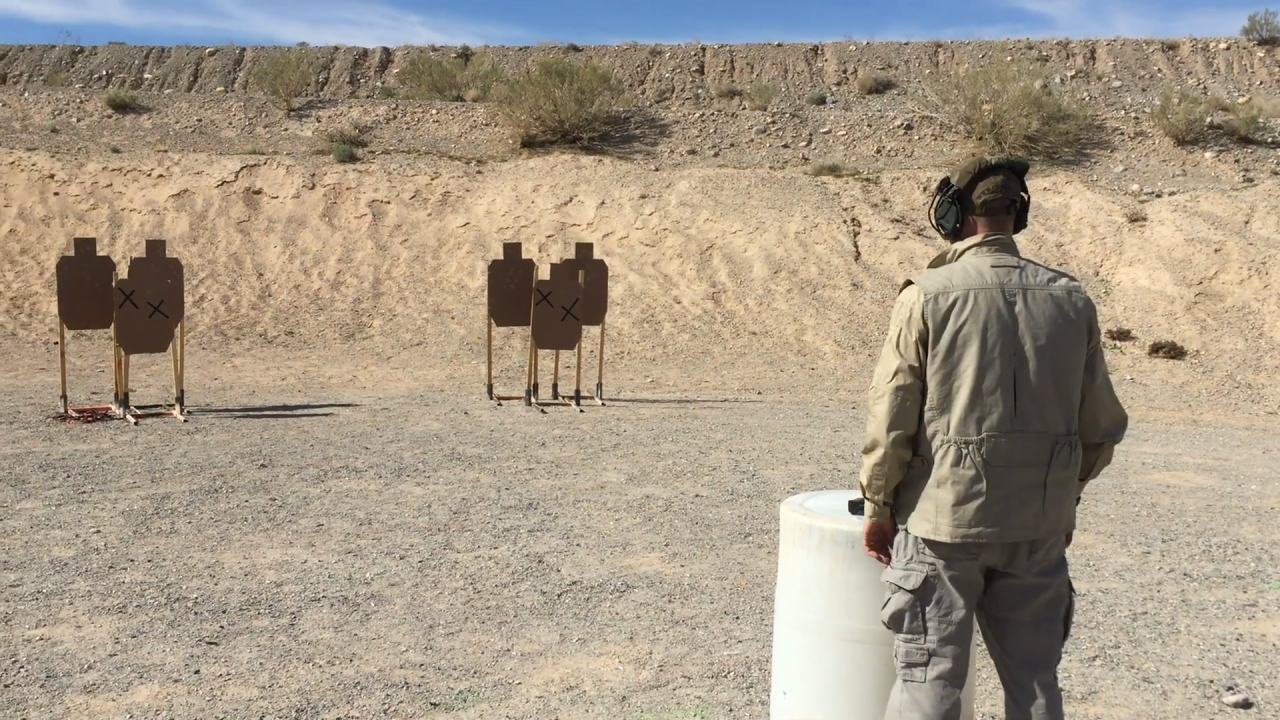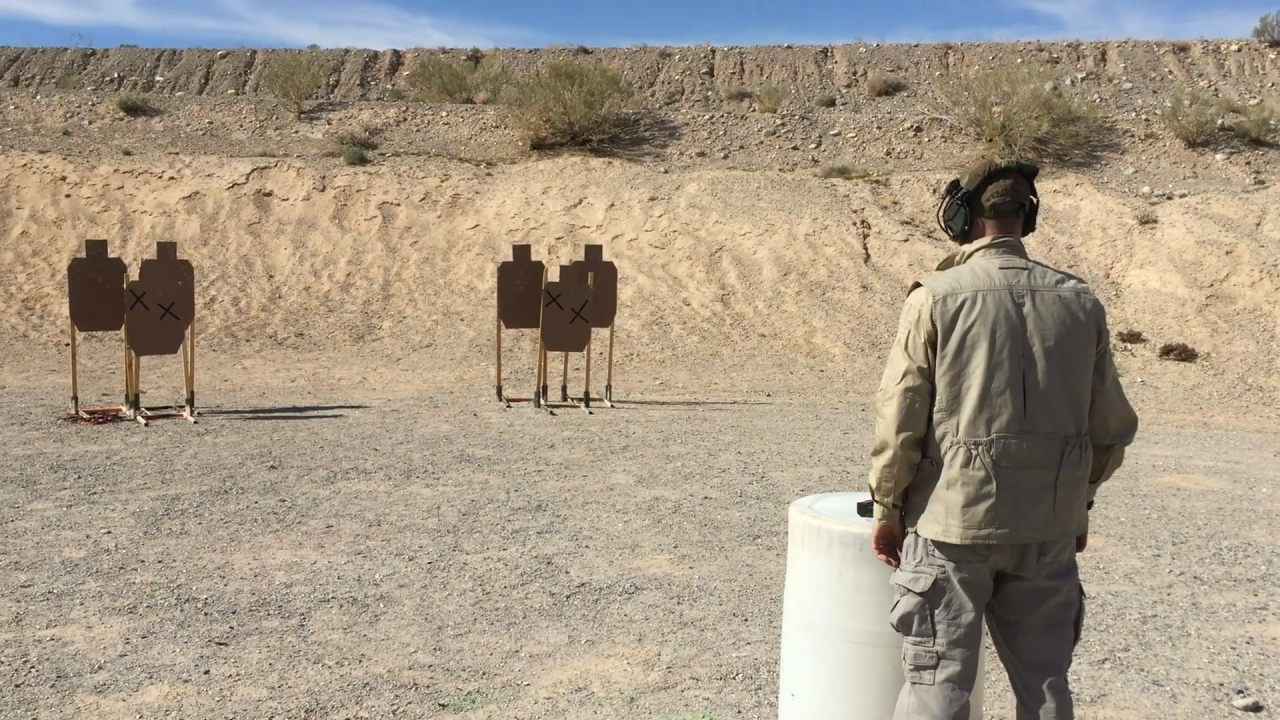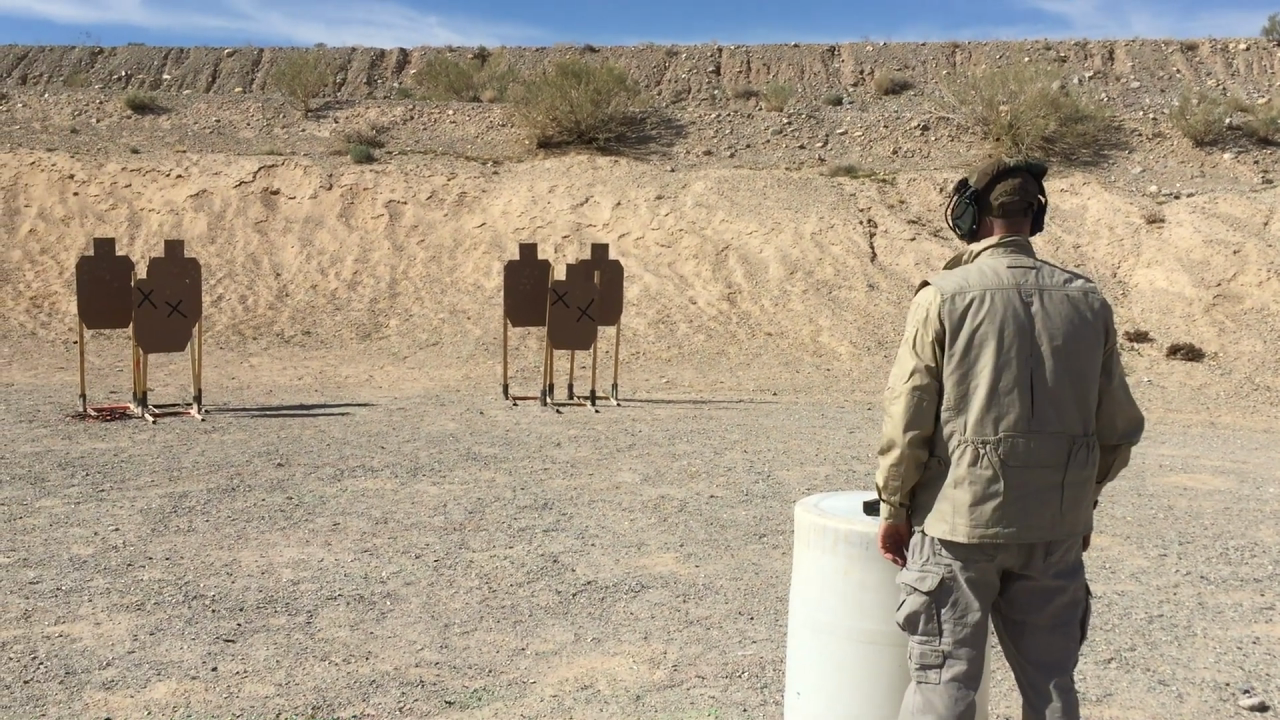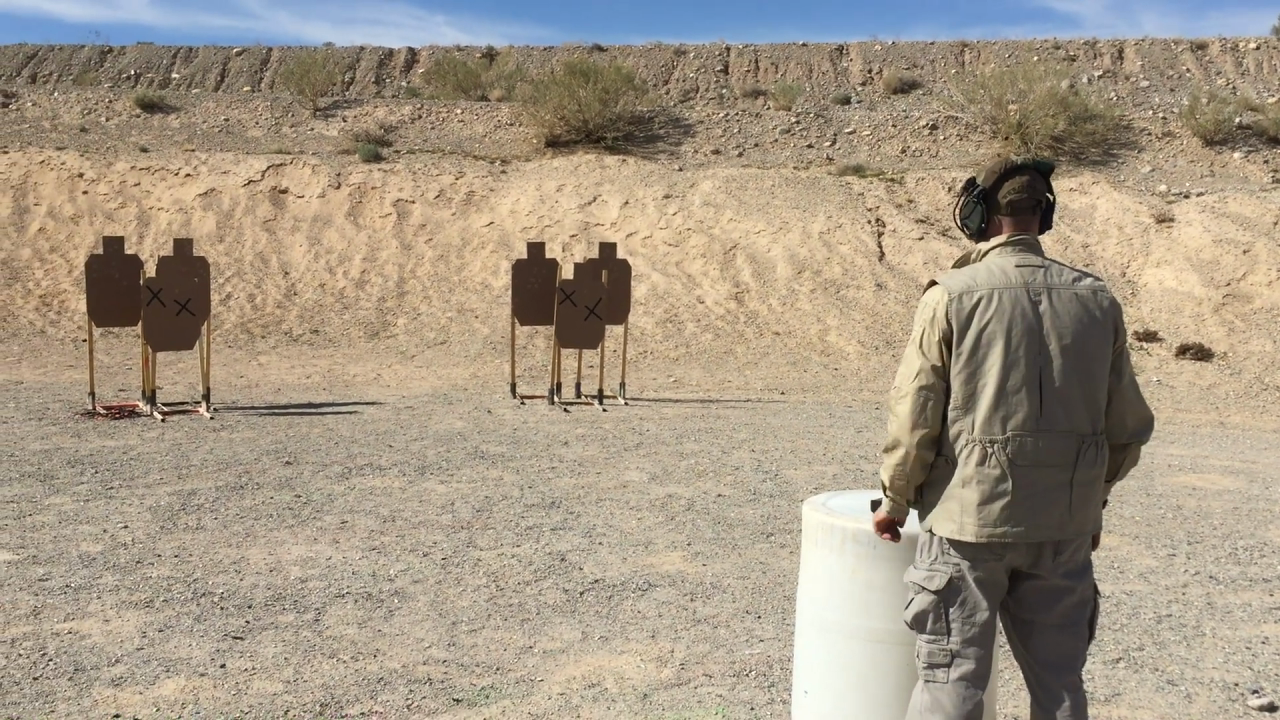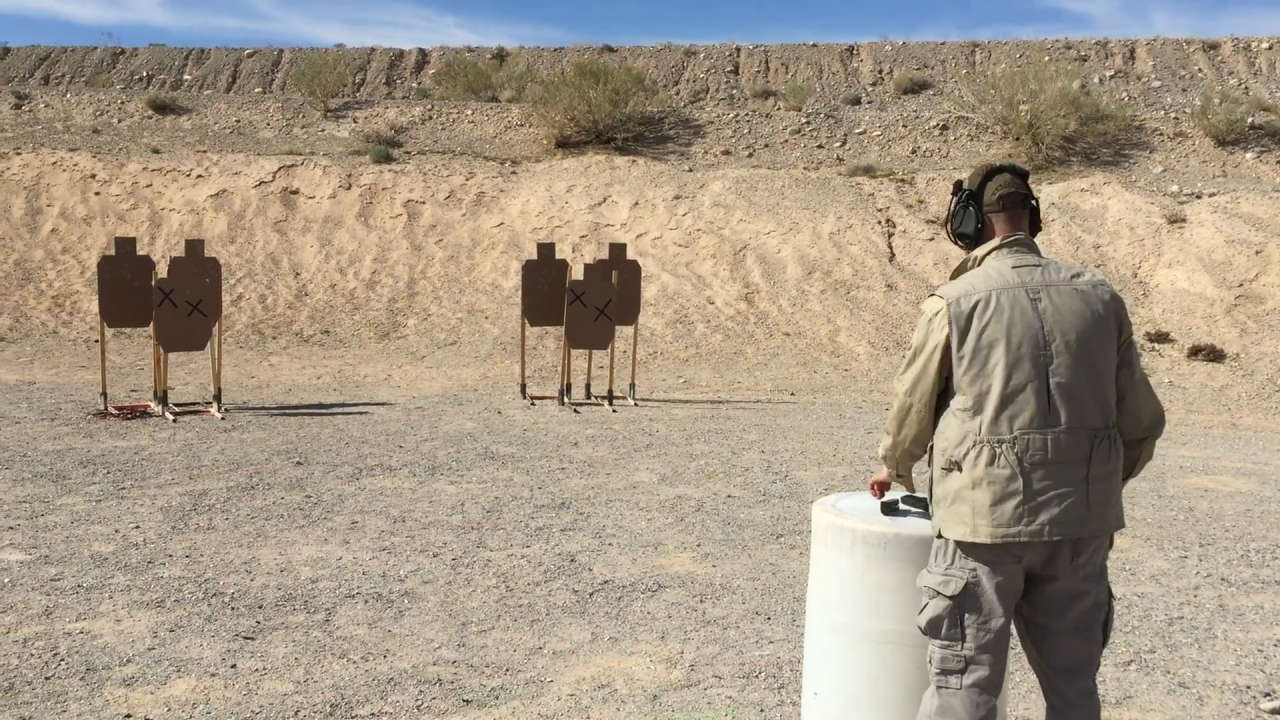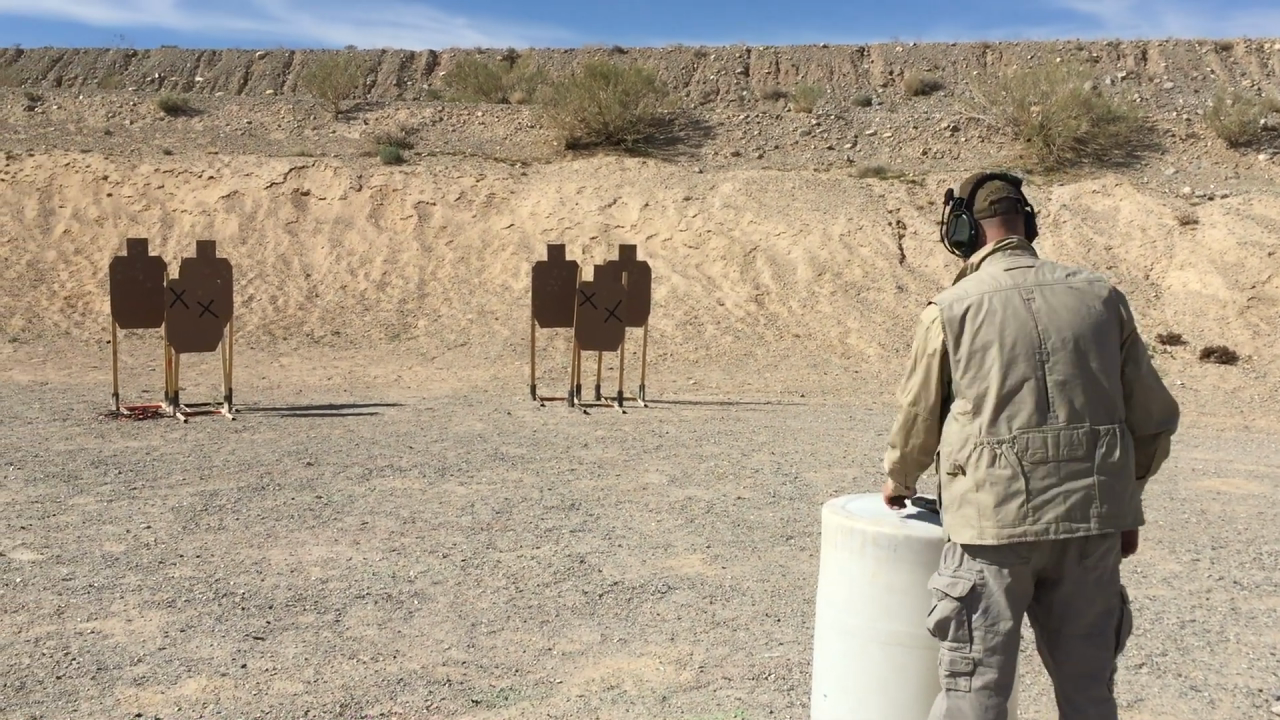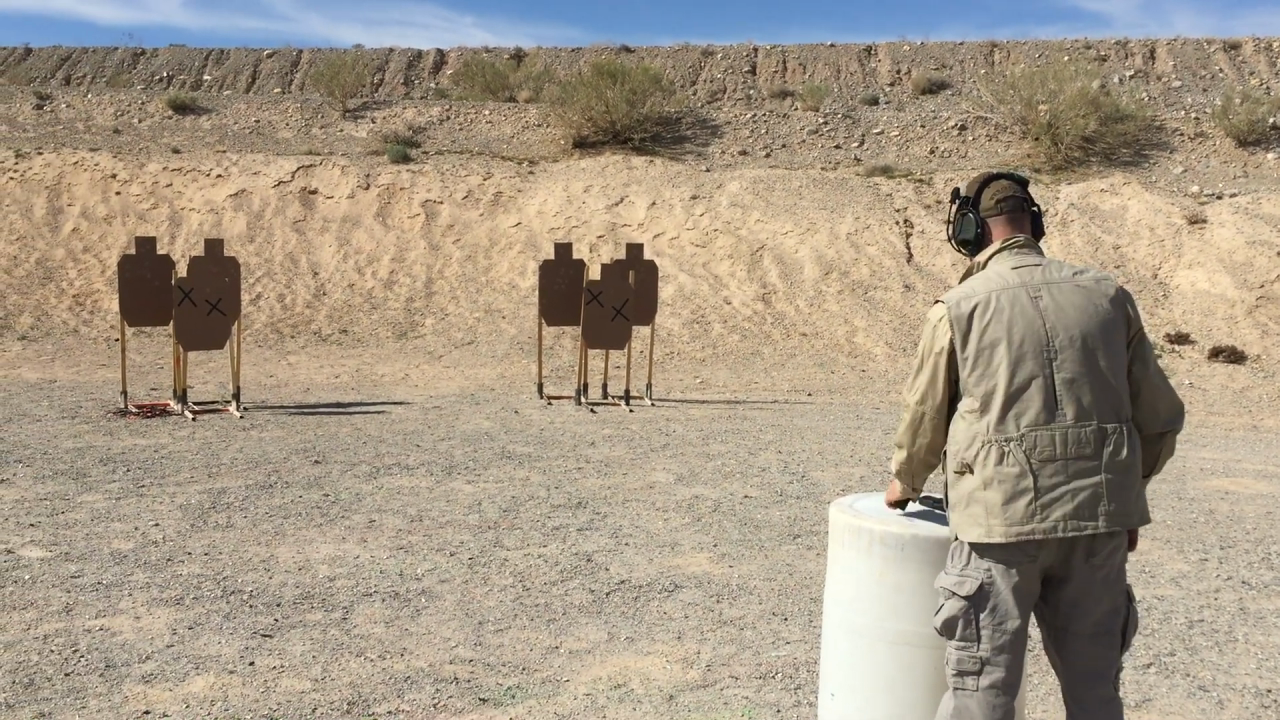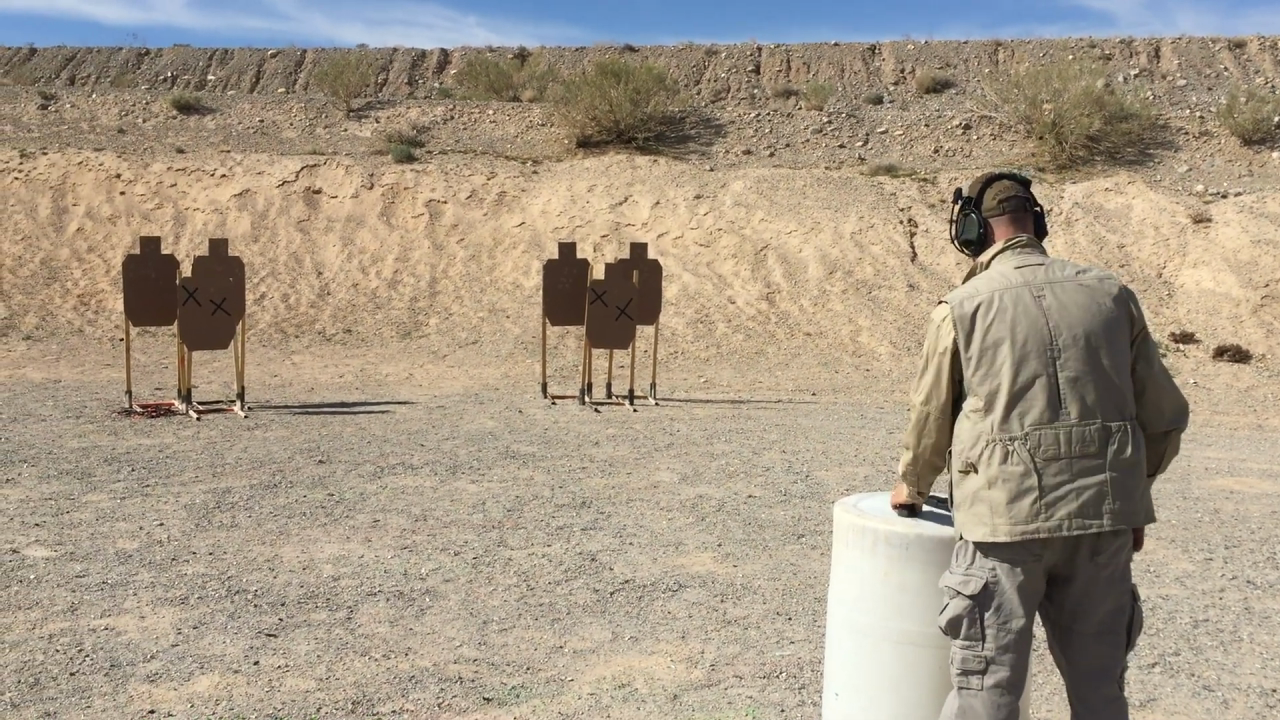
dt=0.3s
person 1, frame 1
left shoulder: (928, 296)
right shoulder: (1070, 300)
left elbow: (890, 418)
right elbow: (1100, 425)
left wrist: (877, 506)
right wrist: (1065, 494)
left hip: (945, 517)
right hip: (1038, 524)
person 1, frame 2
left shoulder: (936, 298)
right shoulder: (1080, 303)
left elbow: (899, 419)
right elbow: (1110, 426)
left wrist: (886, 509)
right wrist: (1079, 502)
left hip: (954, 521)
right hip: (1048, 525)
person 1, frame 3
left shoulder: (944, 296)
right shoulder: (1087, 301)
left elbow: (908, 417)
right elbow: (1117, 425)
left wrist: (893, 507)
right wrist: (1082, 500)
left hip: (961, 519)
right hip: (1054, 524)
person 1, frame 4
left shoulder: (953, 296)
right shoulder: (1096, 300)
left elbow: (915, 414)
right elbow: (1127, 424)
left wrist: (893, 500)
right wrist: (1089, 500)
left hip: (970, 516)
right hip: (1062, 522)
person 1, frame 5
left shoulder: (953, 303)
right shoulder: (1098, 297)
left elbow: (912, 407)
right elbow: (1140, 422)
left wrist: (893, 467)
left hip: (984, 517)
right hip: (1079, 522)
person 1, frame 6
left shoulder: (950, 310)
right shoulder: (1100, 297)
left elbow: (916, 418)
right elbow: (1153, 419)
left wrist: (898, 480)
right wrist: (1124, 503)
left hip: (994, 520)
right hip: (1091, 518)
person 1, frame 7
left shoulder: (958, 308)
right shoulder: (1108, 296)
left elbow: (924, 417)
right elbow: (1159, 417)
left wrist: (904, 483)
right wrist: (1125, 496)
left hip: (1001, 518)
right hip: (1097, 517)
person 1, frame 8
left shoulder: (961, 308)
right shoulder: (1111, 294)
left elbow: (930, 418)
right elbow: (1163, 416)
left wrist: (911, 486)
right wrist: (1129, 494)
left hip: (1006, 517)
right hip: (1103, 516)
